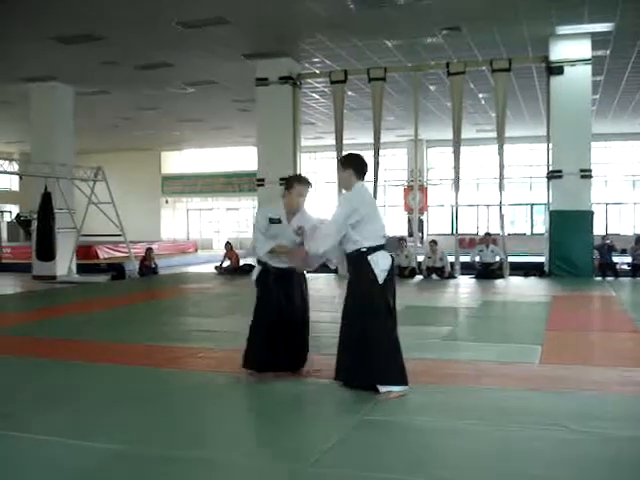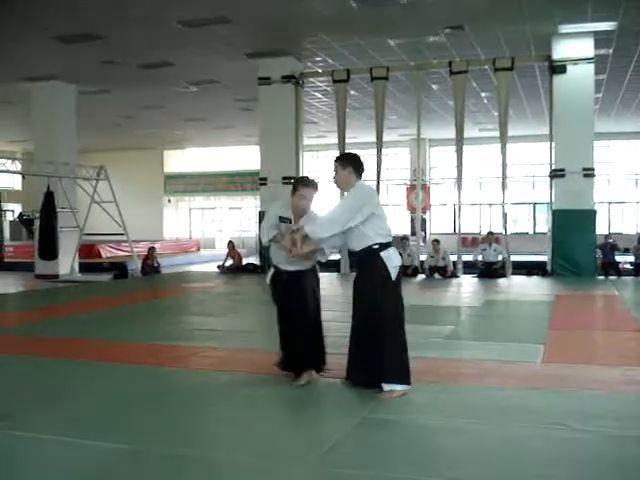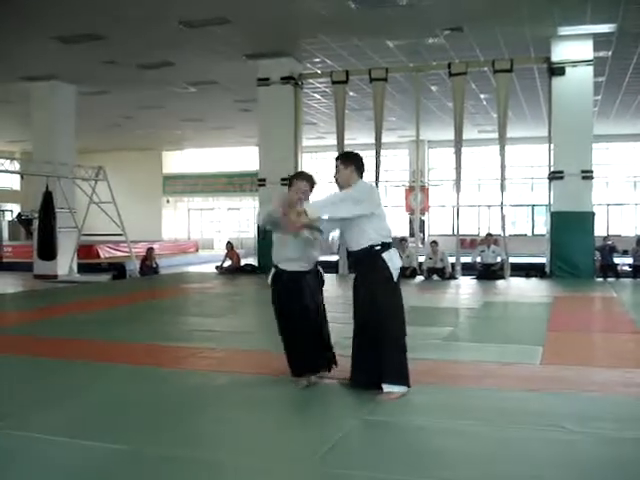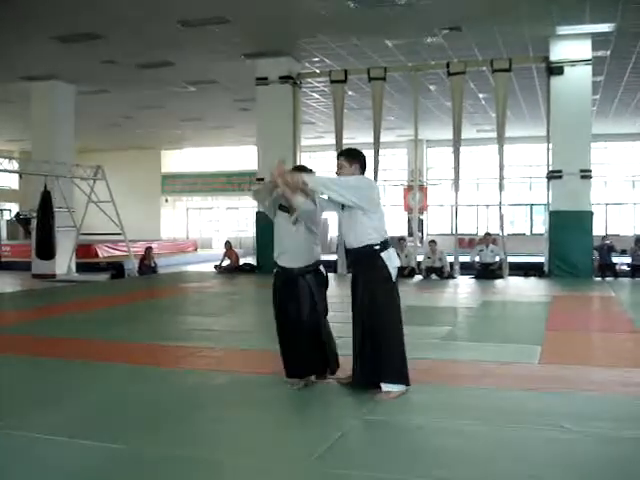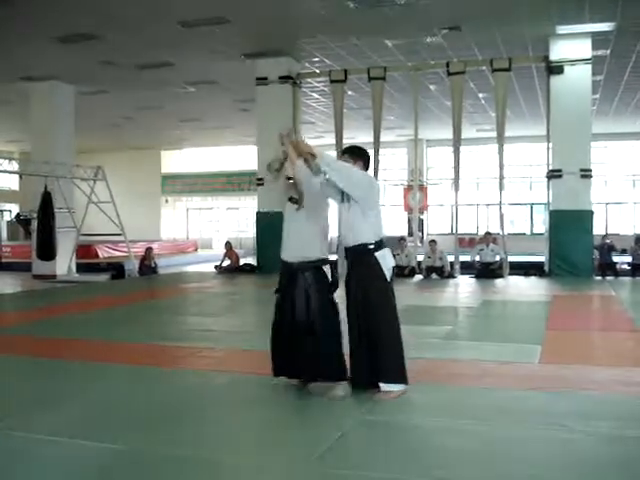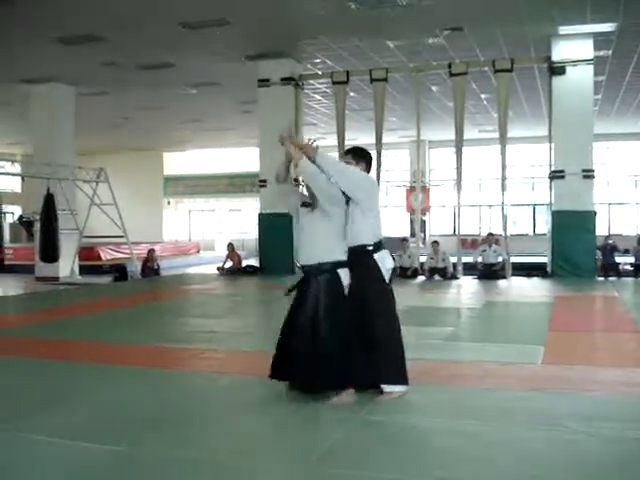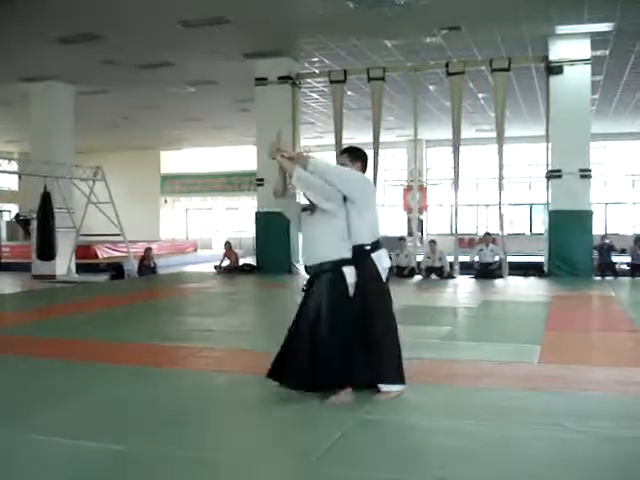
dt=0.2s
person 1, frame 1
left shoulder: (353, 197)
right shoulder: (363, 197)
left elbow: (332, 230)
right elbow: (344, 233)
left wrist: (307, 251)
right wrist: (317, 254)
left hip: (370, 266)
right hip: (368, 264)
left knee: (379, 324)
right knee: (357, 322)
left ankle: (394, 382)
right ankle: (360, 375)
person 1, frame 2
left shoulder: (363, 193)
right shoulder: (354, 197)
left elbow: (334, 222)
right elbow: (337, 227)
left wrist: (303, 231)
right wrist: (310, 244)
left hip: (380, 262)
right hip: (367, 264)
left knee: (386, 321)
right knee: (364, 320)
left ankle: (397, 381)
right ankle: (365, 373)
person 1, frame 3
left shoulder: (365, 191)
right shoulder: (347, 198)
left elbow: (330, 205)
right elbow: (331, 219)
left wrist: (302, 211)
left hip: (380, 263)
right hip: (364, 265)
left knee: (387, 322)
right knee: (365, 321)
left ankle: (396, 382)
right ankle: (366, 375)
person 1, frame 4
left shoulder: (365, 187)
right shoulder: (345, 193)
left elbow: (328, 184)
right elbow: (324, 195)
left wrist: (298, 179)
right wrist: (299, 182)
left hip: (377, 262)
right hip: (361, 263)
left knee: (384, 321)
right knee: (363, 320)
left ankle: (395, 381)
right ankle: (365, 374)
person 1, frame 5
left shoulder: (366, 184)
right shoulder: (346, 189)
left elbow: (334, 168)
right elbow: (322, 179)
left wrist: (310, 153)
right wrist: (307, 158)
left hip: (372, 260)
right hip: (356, 261)
left knee: (382, 320)
right knee: (358, 320)
left ankle: (394, 380)
right ankle: (364, 373)
person 1, frame 6
left shoulder: (366, 184)
right shoulder: (349, 190)
left elbow: (336, 169)
left wrist: (311, 153)
right wrist: (301, 157)
left hip: (371, 261)
right hip: (357, 262)
left knee: (382, 322)
right knee: (359, 322)
left ankle: (395, 382)
right ankle: (364, 376)
person 1, frame 7
left shoulder: (362, 184)
right shoulder: (346, 189)
left elbow: (327, 171)
right elbow: (324, 178)
left wrist: (300, 158)
right wrist: (294, 162)
left hip: (369, 260)
right hip: (354, 260)
left knee: (379, 320)
right knee: (356, 320)
left ankle: (392, 381)
right ankle: (363, 375)
person 2, frame 1
left shoulder: (306, 219)
right shoulder: (267, 210)
right elbow: (259, 240)
right wrist: (284, 250)
left hip: (293, 275)
right hip: (269, 273)
left knee: (297, 319)
right knee: (265, 319)
left ankle: (293, 363)
right ankle: (257, 364)
person 2, frame 2
right shoulder: (277, 209)
left elbow: (322, 249)
right elbow: (265, 233)
right wrist: (282, 239)
left hip: (306, 276)
right hip: (282, 275)
left knee: (309, 320)
right knee: (291, 320)
left ankle: (308, 365)
right ankle: (301, 367)
person 2, frame 3
right shoulder: (279, 206)
left elbow: (318, 237)
right elbow: (263, 219)
left wrist: (296, 224)
right wrist: (278, 214)
left hip: (308, 276)
right hip: (283, 277)
left knee: (313, 320)
right knee: (291, 324)
left ankle: (316, 365)
right ankle: (304, 369)
person 2, frame 4
left shoulder: (312, 208)
right shoulder: (278, 202)
left elbow: (306, 208)
right elbow: (259, 196)
left wrist: (287, 190)
right wrist: (274, 185)
left hip: (309, 276)
right hip: (284, 276)
left knee: (313, 323)
right knee: (288, 326)
left ankle: (318, 368)
right ankle: (300, 371)
person 2, frame 5
left shoulder: (317, 199)
right shoulder: (291, 197)
left elbow: (308, 180)
left wrist: (293, 153)
right wrist: (286, 154)
left hip: (313, 274)
right hip: (290, 273)
left knee: (321, 324)
right knee: (287, 324)
left ankle: (336, 379)
right ankle: (300, 371)
person 2, frame 6
left shoulder: (334, 200)
right shoulder: (302, 204)
left elbow: (315, 176)
right elbow: (282, 180)
left wrist: (293, 150)
right wrist: (289, 157)
left hip: (330, 278)
right hip: (311, 277)
left knee: (332, 331)
right knee: (297, 329)
left ankle: (344, 386)
right ankle: (303, 378)
person 2, frame 7
left shoulder: (334, 201)
right shoulder: (305, 212)
left elbow: (305, 179)
right elbow: (281, 195)
left wrist: (282, 159)
right wrist: (283, 166)
left hip: (336, 276)
right hip: (318, 277)
left knee: (333, 331)
right knee: (305, 329)
left ankle: (343, 386)
right ankle: (307, 379)
